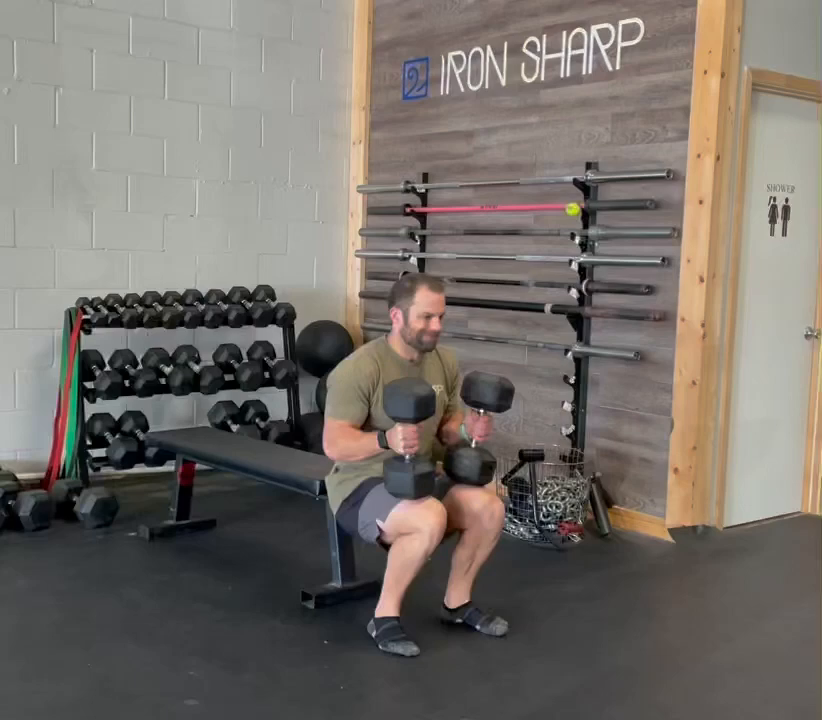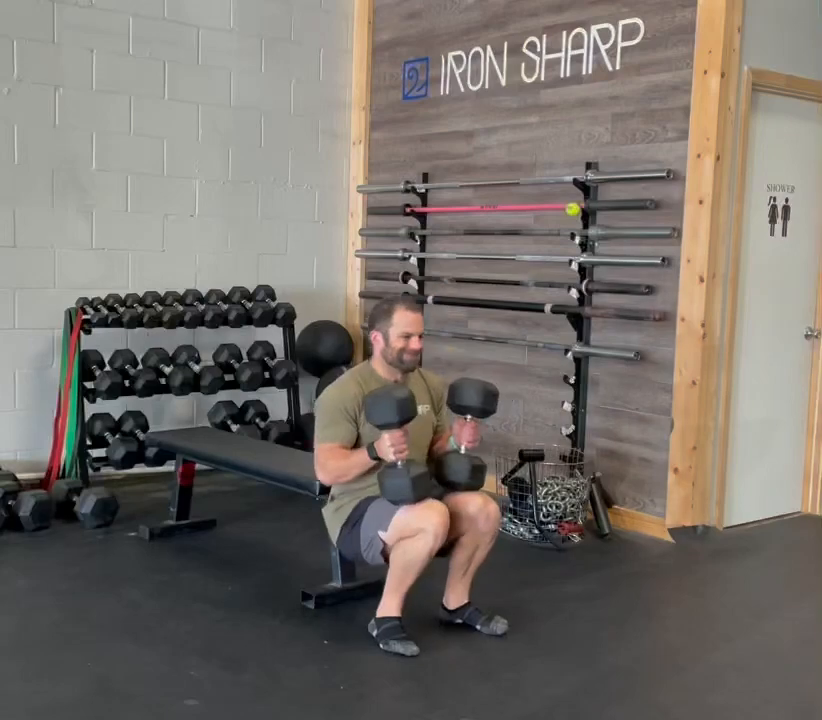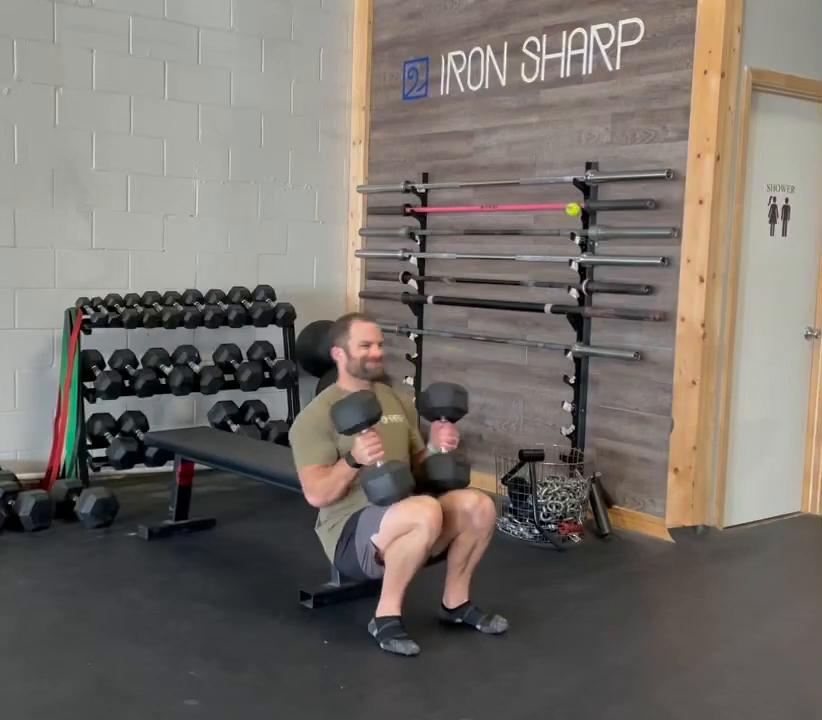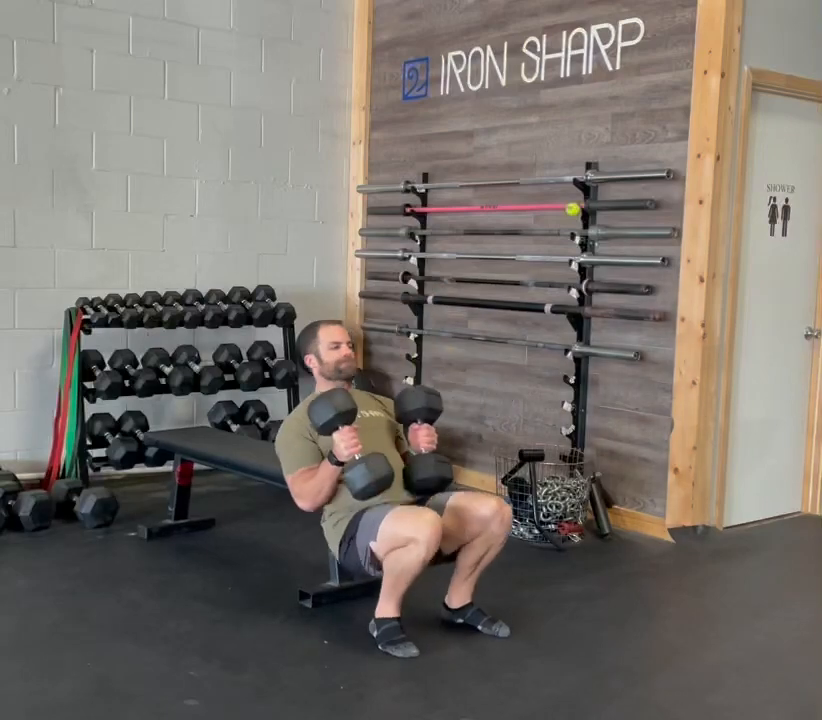
dt=0.2s
person 1, frame 1
left shoulder: (445, 363)
right shoulder: (361, 369)
left elbow: (445, 428)
right elbow: (334, 444)
left wrist: (467, 429)
right wrist: (385, 440)
right hip: (361, 490)
left knee: (489, 509)
right knee: (429, 520)
left ankle: (457, 602)
right ankle: (386, 616)
person 1, frame 2
left shoulder: (430, 386)
right shoulder: (345, 394)
left elbow: (436, 452)
right elbow: (327, 471)
left wrist: (457, 442)
right wrist: (375, 451)
left hip: (411, 503)
right hip: (358, 515)
left knee: (484, 511)
right knee: (433, 518)
left ankle: (456, 603)
right ankle: (387, 616)
person 1, frame 3
left shoulder: (401, 402)
right shoulder: (317, 417)
left elbow: (417, 470)
right elbow: (317, 495)
left wrist: (437, 449)
right wrist: (354, 460)
left hip: (404, 518)
right hip: (352, 530)
left knee: (478, 507)
right knee: (426, 512)
left ankle: (456, 603)
right ankle: (386, 616)
person 1, frame 4
left shoulder: (381, 404)
right shoulder: (299, 424)
right elbow: (307, 499)
left wrist: (419, 448)
right wrist: (335, 457)
left hip: (410, 503)
right hip: (358, 524)
left knee: (495, 513)
right knee: (426, 527)
left ankle: (458, 602)
right ankle: (386, 616)
